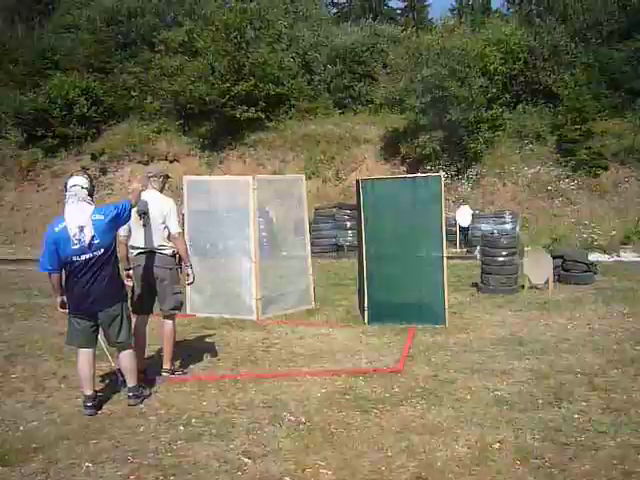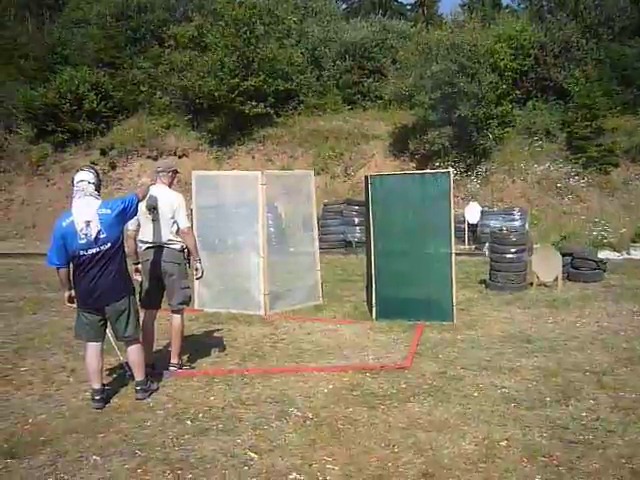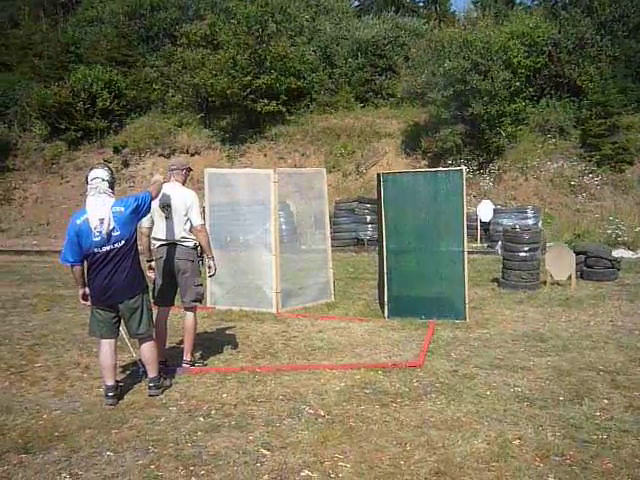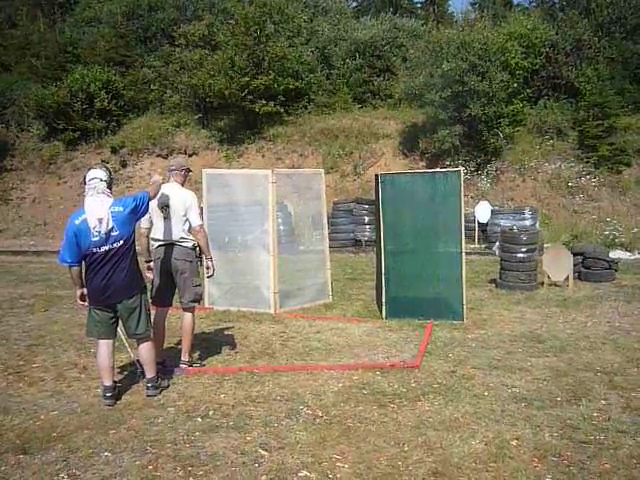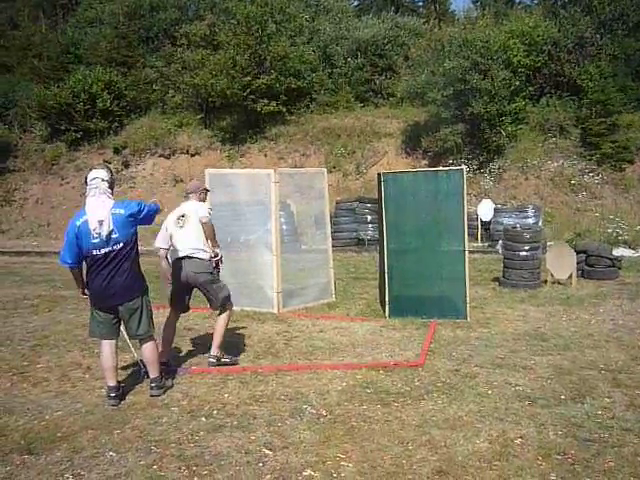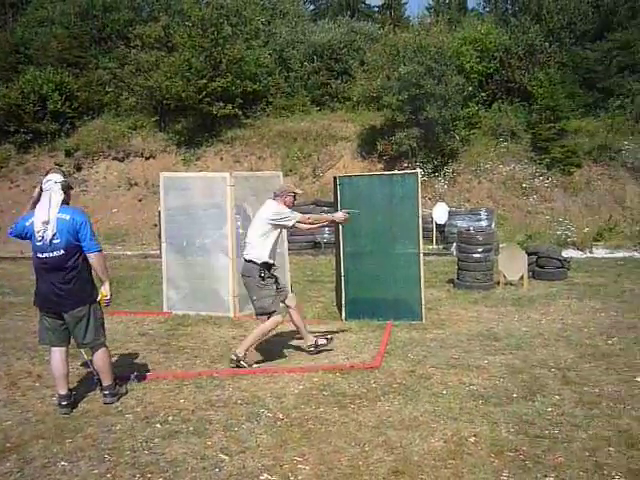
dt=0.7s
person 1, frame 1
left shoulder: (55, 228)
right shoulder: (106, 215)
left elbow: (53, 270)
right elbow: (131, 202)
left wrist: (59, 295)
right wrist: (136, 189)
left hip: (78, 300)
right hip: (111, 296)
left knee: (85, 348)
right knee: (124, 344)
left ankle: (89, 400)
right ankle: (134, 391)
person 1, frame 2
left shoulder: (63, 223)
right shoulder: (113, 210)
left elbow: (61, 265)
right elbow: (138, 196)
left wrist: (67, 289)
right wrist: (146, 184)
left hip: (87, 294)
right hip: (118, 290)
left knee: (93, 342)
right knee: (131, 338)
left ankle: (97, 393)
right ankle: (142, 385)
person 1, frame 3
left shoulder: (77, 220)
right shoulder: (127, 207)
left elbow: (75, 262)
right elbow: (152, 193)
left wrist: (82, 287)
right wrist: (158, 181)
left hip: (100, 292)
right hip: (132, 288)
left knee: (106, 339)
right knee: (145, 335)
left ankle: (111, 390)
right ankle: (154, 382)
person 1, frame 4
left shoulder: (76, 220)
right shoulder: (125, 207)
left elbow: (73, 262)
right elbow: (149, 195)
left wrist: (79, 287)
right wrist: (157, 182)
left hip: (98, 292)
right hip: (130, 288)
left knee: (104, 340)
right knee: (143, 336)
left ankle: (108, 391)
right ankle: (152, 382)
person 1, frame 5
left shoulder: (77, 221)
right shoulder: (127, 210)
left elbow: (72, 263)
right elbow: (155, 209)
left wrist: (81, 285)
right wrist: (157, 204)
left hip: (100, 293)
right hip: (131, 289)
left knee: (107, 340)
right knee: (145, 336)
left ankle: (112, 390)
right ankle: (156, 382)
person 1, frame 6
left shoulder: (31, 220)
right shoulder: (76, 216)
left elbow: (14, 229)
right elbow: (94, 253)
left wrist: (32, 203)
right wrist: (105, 282)
left hip: (47, 298)
right hip: (79, 296)
left knee: (57, 347)
right knee: (96, 343)
left ankle: (64, 398)
right ankle: (110, 389)
person 2, frame 1
right shoulder: (166, 202)
left elbow: (122, 240)
right elbow: (176, 236)
left wrist: (127, 267)
right wrist: (188, 265)
left hip: (139, 261)
right hip: (163, 260)
left knee: (141, 317)
right knee: (168, 315)
left ankle: (139, 367)
right ankle: (167, 366)
person 2, frame 2
right shoulder: (175, 197)
left elbow: (131, 235)
right elbow: (185, 231)
left wrist: (135, 262)
right wrist: (197, 259)
left hip: (148, 256)
right hip: (171, 255)
left knee: (149, 311)
right knee: (176, 310)
left ankle: (147, 361)
right ankle: (175, 361)
person 2, frame 3
right shoulder: (188, 195)
left elbow: (144, 232)
right elbow: (199, 229)
left wrist: (149, 259)
right wrist: (210, 257)
left hip: (162, 253)
right hip: (185, 252)
left knee: (162, 308)
right knee: (190, 307)
left ankle: (160, 358)
right ankle: (188, 358)
person 2, frame 4
left shoulder: (152, 197)
right shoulder: (187, 196)
left elbow: (143, 233)
right elbow: (198, 230)
left wrist: (148, 260)
right wrist: (208, 258)
left hip: (160, 254)
right hip: (183, 253)
left knee: (160, 309)
right knee: (188, 309)
left ankle: (158, 358)
right ankle: (186, 358)
person 2, frame 5
left shoulder: (171, 216)
right shoulder: (202, 207)
left elbow: (162, 253)
right elbow: (205, 221)
left wrist: (171, 280)
right wrist: (215, 247)
left hip: (179, 268)
right hip: (202, 266)
left knee: (174, 314)
right knee: (225, 308)
left ankle: (163, 357)
right ankle: (215, 353)
person 2, frame 6
left shoulder: (275, 212)
right shoulder: (274, 210)
left elbow: (303, 226)
right elbow: (306, 220)
left wrist: (330, 220)
right wrist: (332, 217)
left hip: (263, 269)
right hip: (256, 271)
left knee: (290, 302)
right knee: (274, 318)
left ankle: (309, 341)
right ankle: (239, 355)
